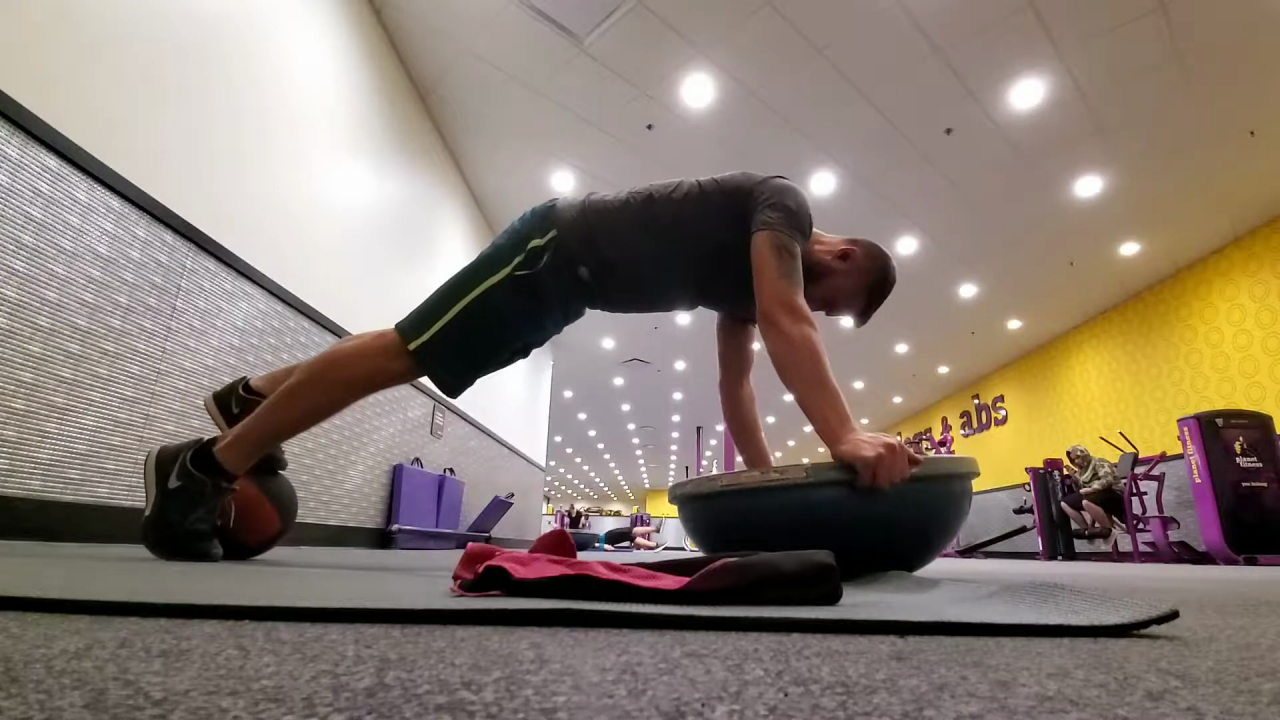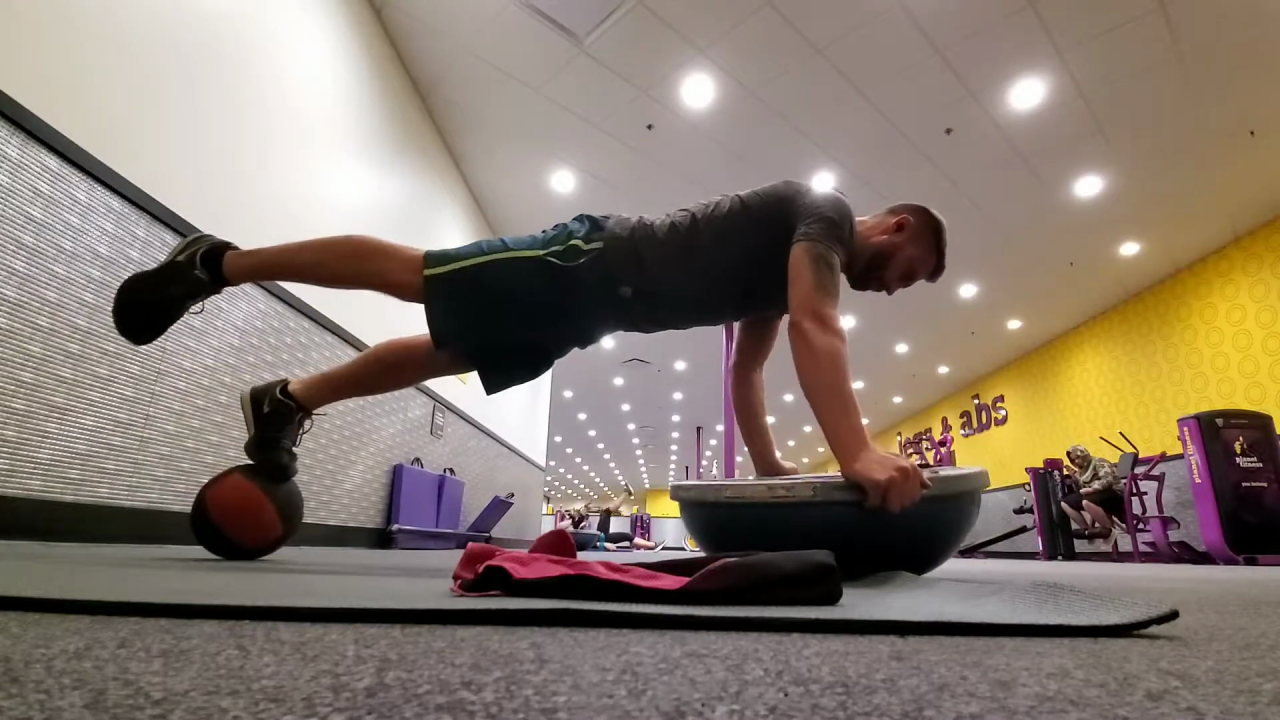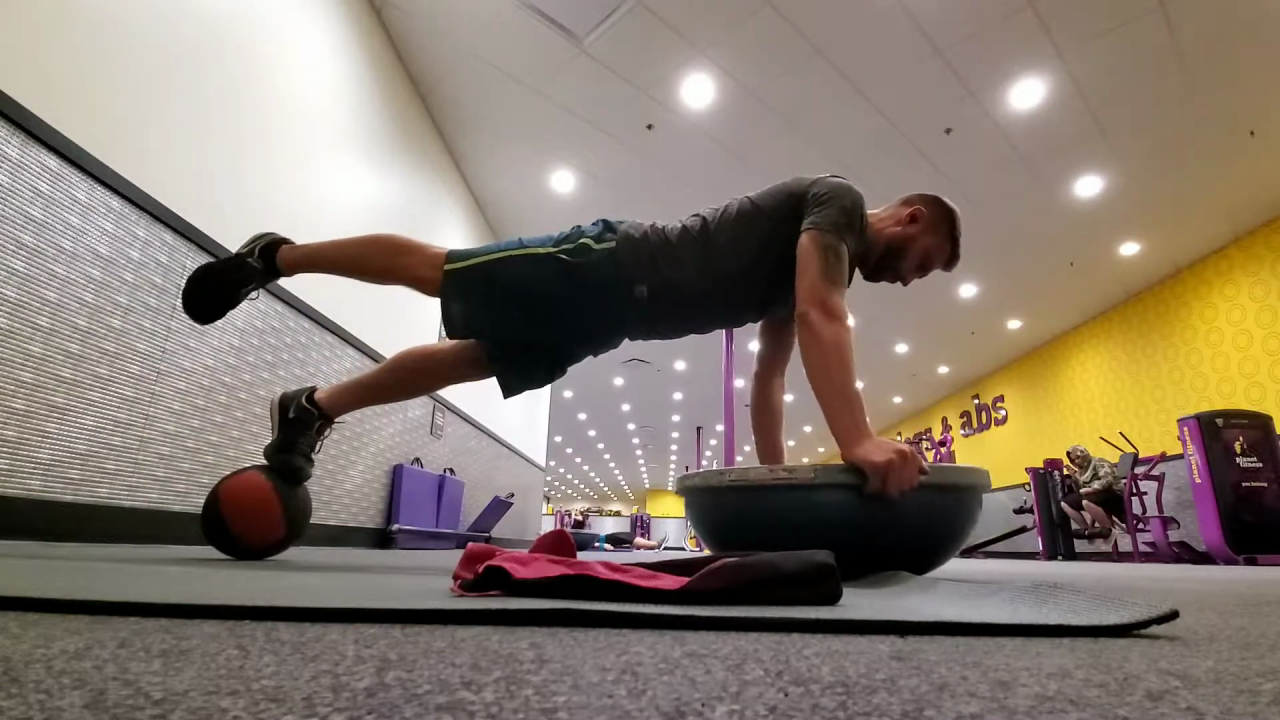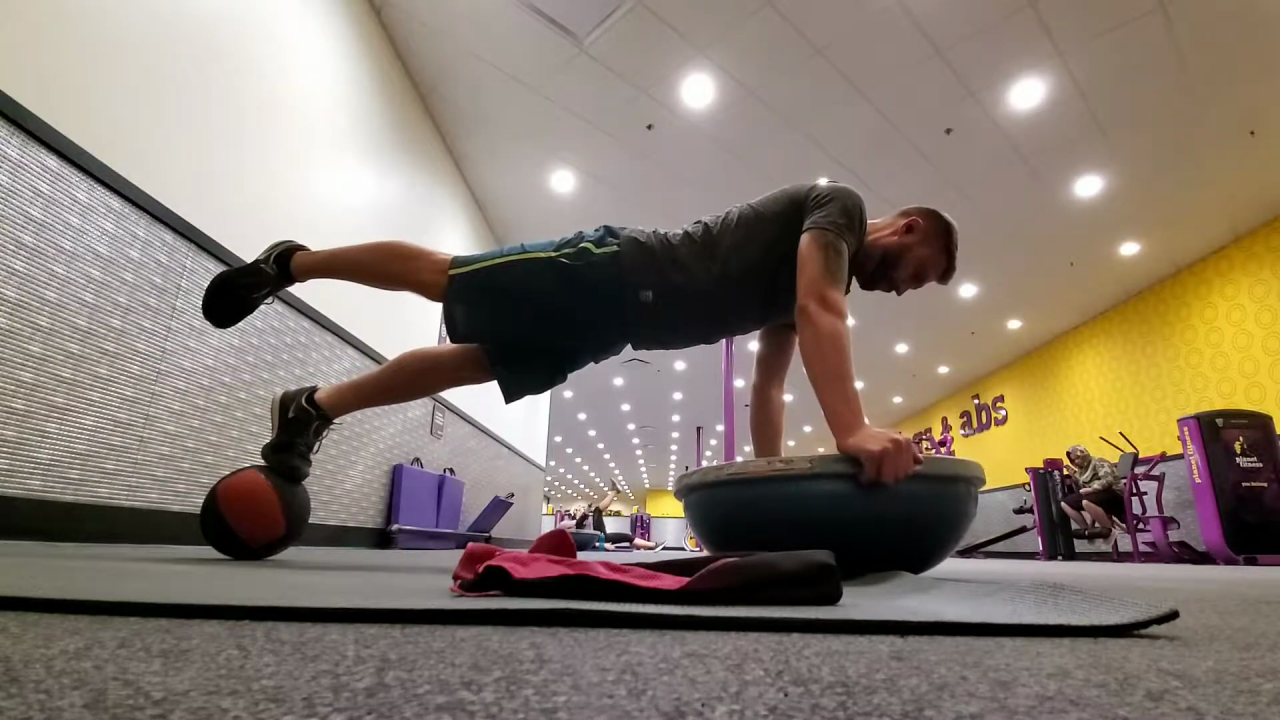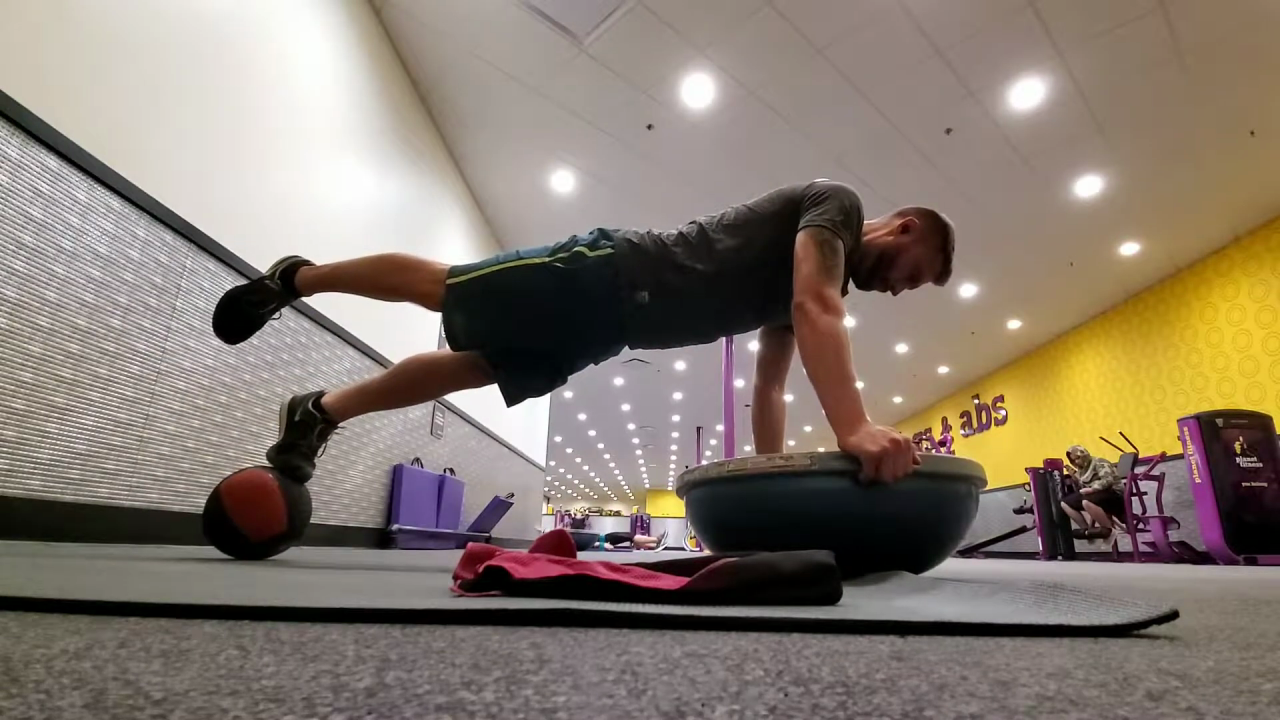
dt=1s
person 1, frame 1
left shoulder: (745, 280)
right shoulder: (783, 206)
left elbow: (734, 381)
right elbow: (785, 320)
left wrist: (767, 478)
right wrist: (844, 435)
left hip: (568, 283)
right hip: (556, 251)
left knee: (406, 352)
right knee: (402, 353)
left ankle: (249, 397)
right ankle: (204, 465)
person 1, frame 2
left shoulder: (797, 268)
right shoulder: (825, 214)
left elbow: (745, 371)
right elbow: (817, 331)
left wrist: (769, 469)
right wrist: (857, 454)
left hip: (596, 303)
right hip: (593, 264)
left knee: (443, 354)
right knee: (407, 272)
left ankle: (288, 400)
right ankle: (216, 263)
person 1, frame 3
left shoulder: (823, 258)
right shoulder: (838, 202)
left elbow: (768, 376)
right elbow: (821, 316)
left wrist: (775, 476)
right wrist: (858, 440)
left hip: (613, 311)
right hip: (606, 270)
left knee: (462, 360)
right knee: (432, 269)
left ankle: (315, 407)
right ankle: (273, 256)
person 1, frame 4
left shoulder: (821, 275)
right shoulder: (838, 206)
left elbow: (767, 384)
right elbow: (819, 310)
right wrist: (853, 430)
left hip: (613, 320)
right hip: (606, 276)
left knee: (463, 362)
right knee: (437, 276)
left ankle: (314, 406)
right ankle: (290, 263)
person 1, frame 5
left shoulder: (824, 276)
right shoulder: (835, 206)
left elbow: (768, 384)
right elbow: (813, 308)
right wrist: (854, 428)
left hip: (611, 320)
right hip: (605, 277)
left knee: (466, 368)
right knee: (436, 287)
left ankle: (319, 411)
right ankle: (294, 279)
